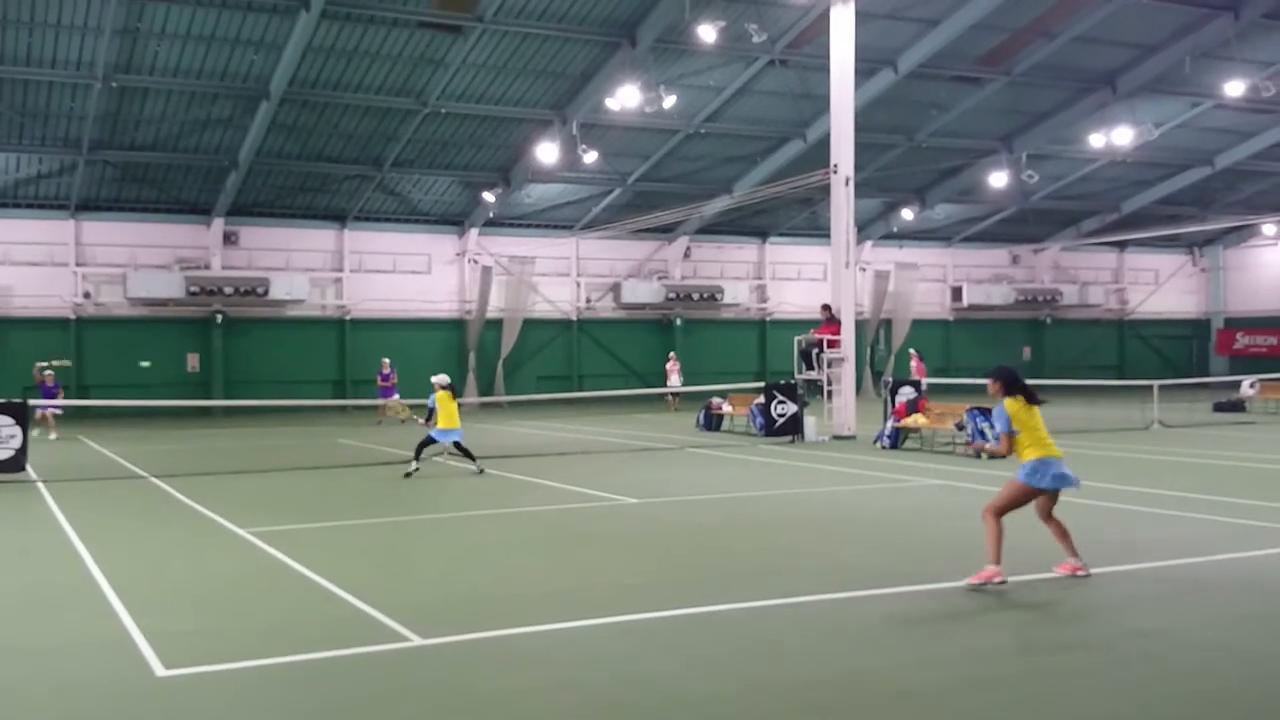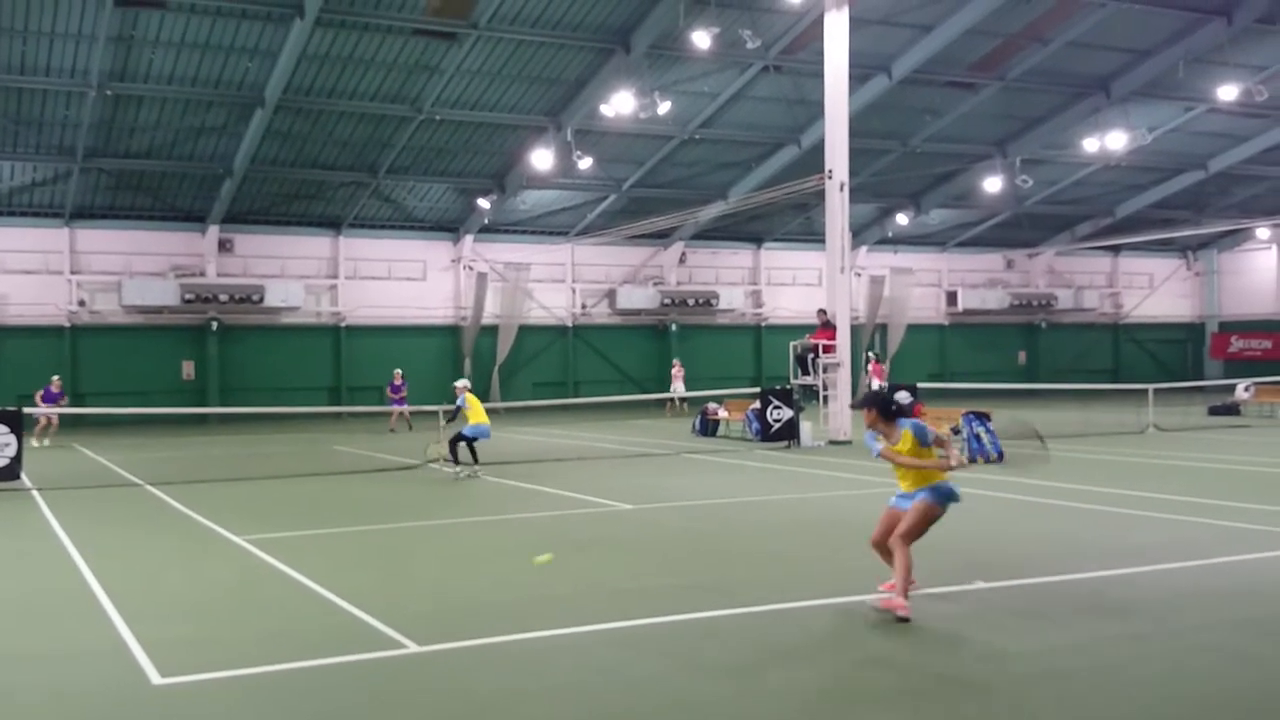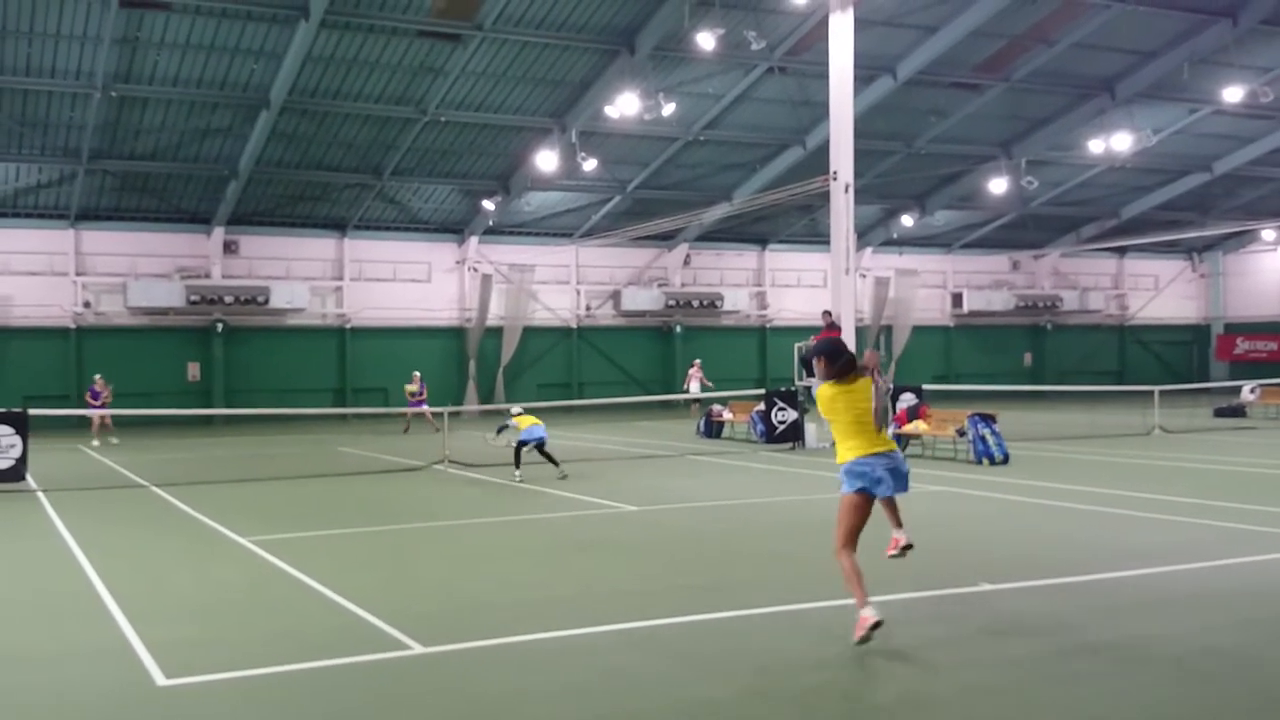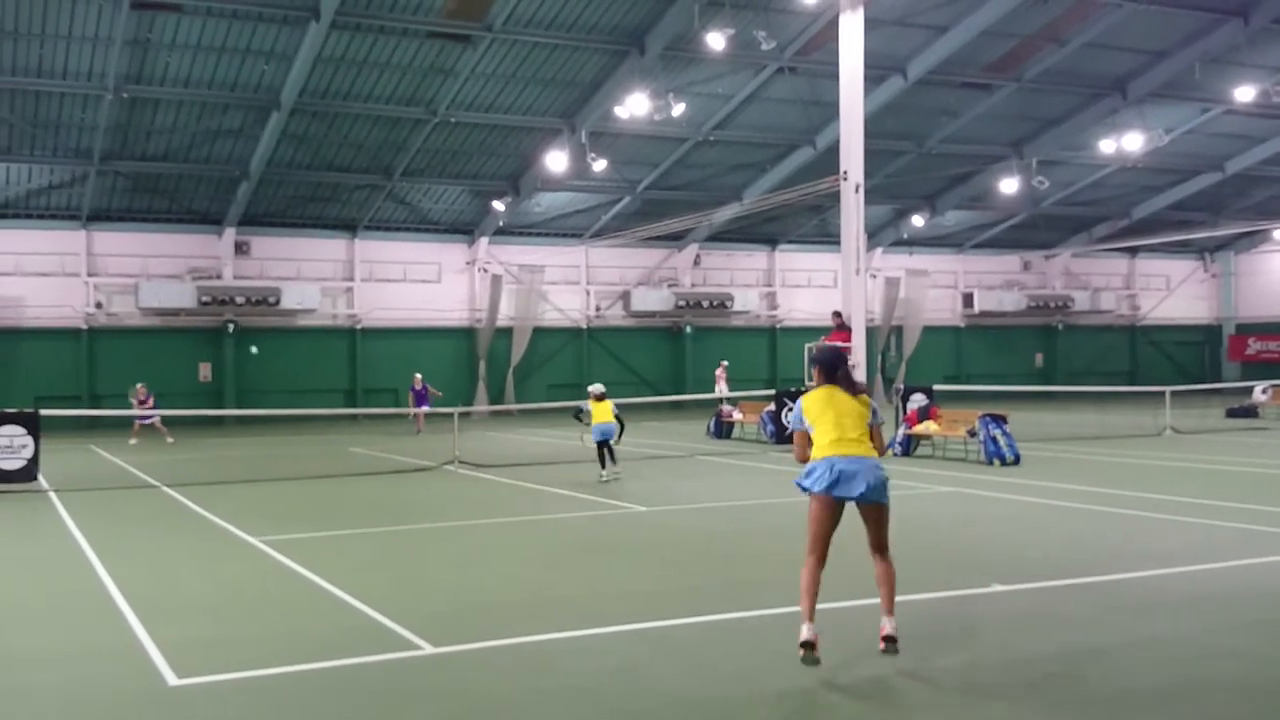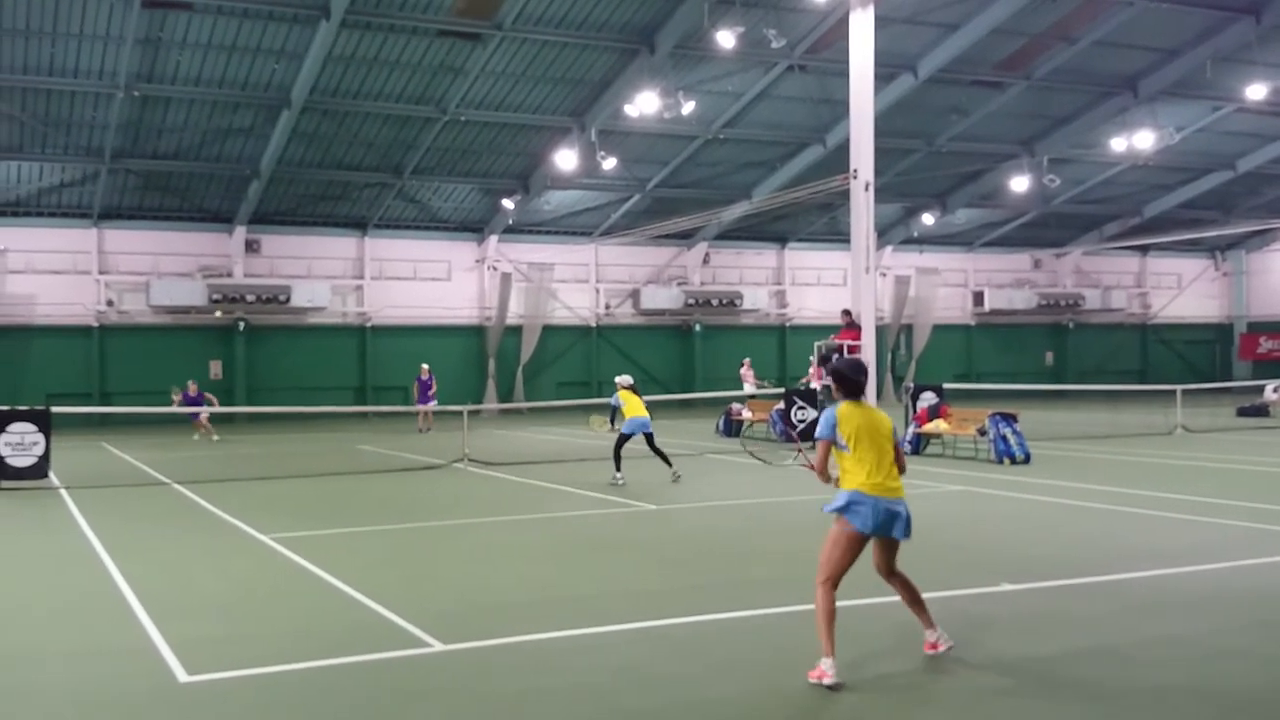
dt=0.5s
person 1, frame 1
left shoulder: (1002, 409)
right shoulder: (1029, 404)
left elbow: (1004, 450)
left wrist: (987, 447)
right wrist: (992, 448)
left hip: (1037, 468)
right hip: (1055, 465)
left knee: (992, 511)
right knee: (1045, 515)
left ankle: (993, 570)
right ankle: (1075, 562)
person 1, frame 2
left shoulder: (912, 426)
right shoulder: (872, 437)
left elbow: (944, 442)
right elbow: (900, 461)
left wrist: (951, 457)
right wrist: (933, 464)
left hip: (932, 490)
right hip: (908, 492)
left knee: (898, 539)
right knee: (878, 540)
left ankle: (899, 600)
right ankle: (904, 578)
person 1, frame 3
left shoulder: (821, 392)
right shoulder: (868, 383)
left wrist: (864, 367)
right wrist: (871, 368)
left hip: (857, 467)
right hip: (887, 459)
left knee: (844, 549)
left ankle: (867, 611)
right ankle: (900, 534)
person 1, frame 4
left shoulder: (805, 402)
right shoulder: (865, 401)
left elbow: (800, 455)
right elbow: (881, 448)
left hip: (829, 469)
right hip: (868, 469)
left knee: (814, 559)
right knee: (881, 554)
left ankle: (808, 629)
right ankle: (888, 624)
person 1, frame 5
left shoulder: (833, 415)
right shoulder: (883, 418)
left elbow: (820, 465)
right elbow: (900, 465)
left wrist: (825, 475)
left hip: (859, 505)
right hip: (893, 504)
left knee: (825, 583)
right knee: (887, 571)
left ankle: (827, 663)
right ankle: (935, 634)
